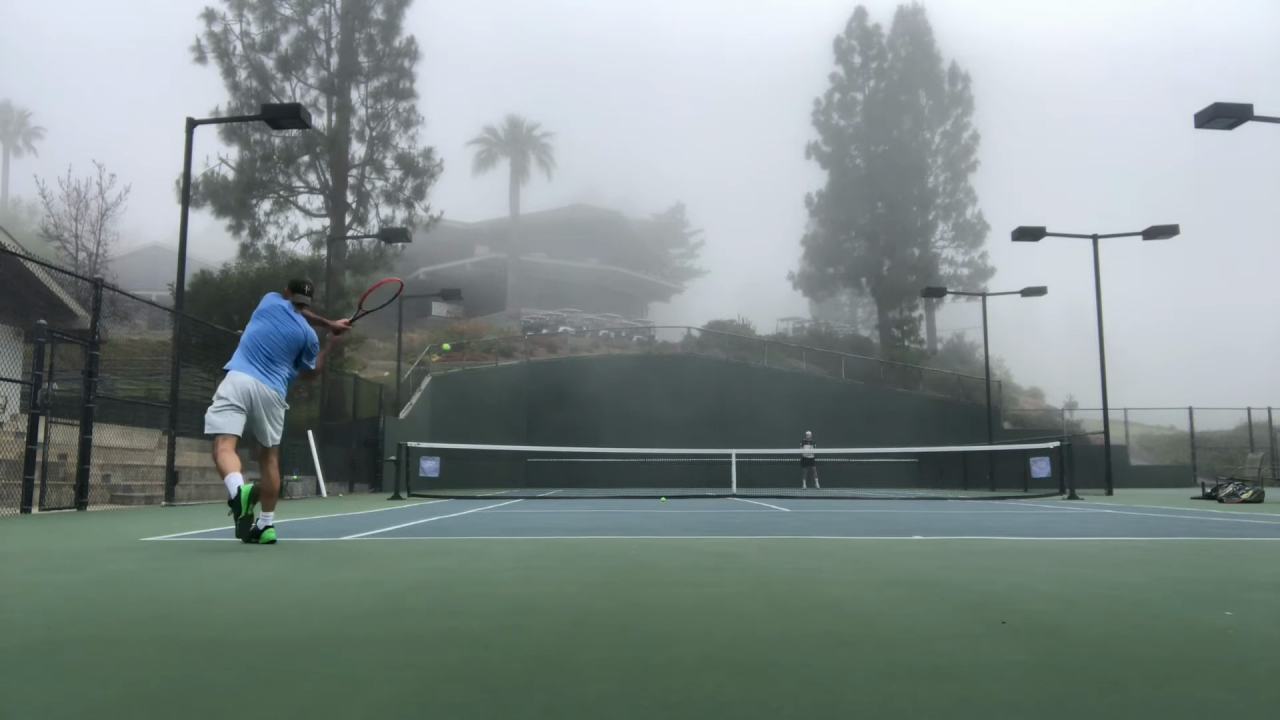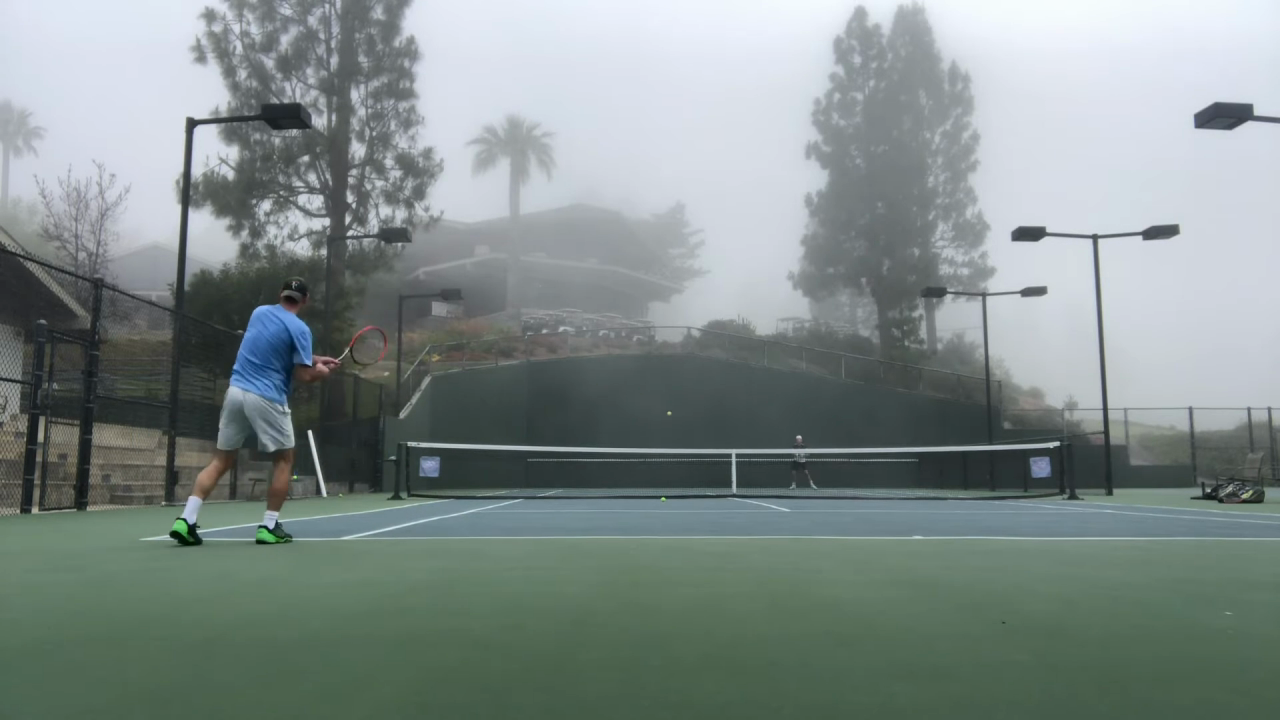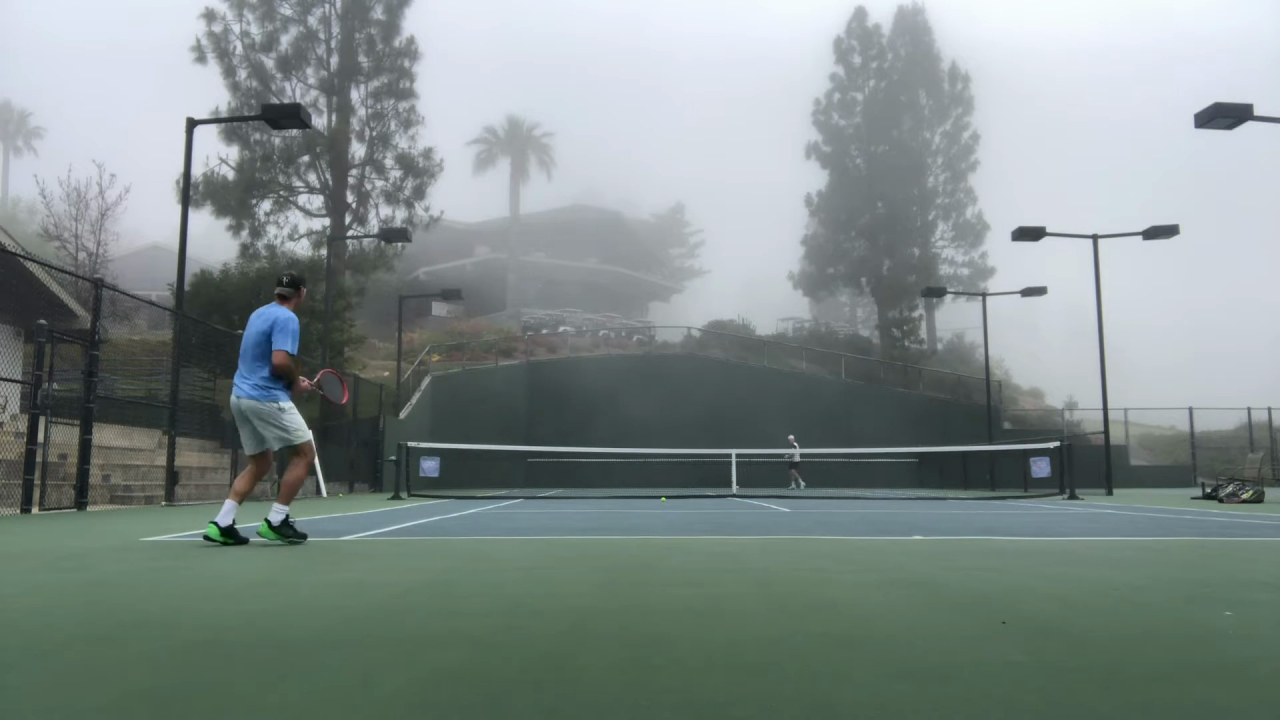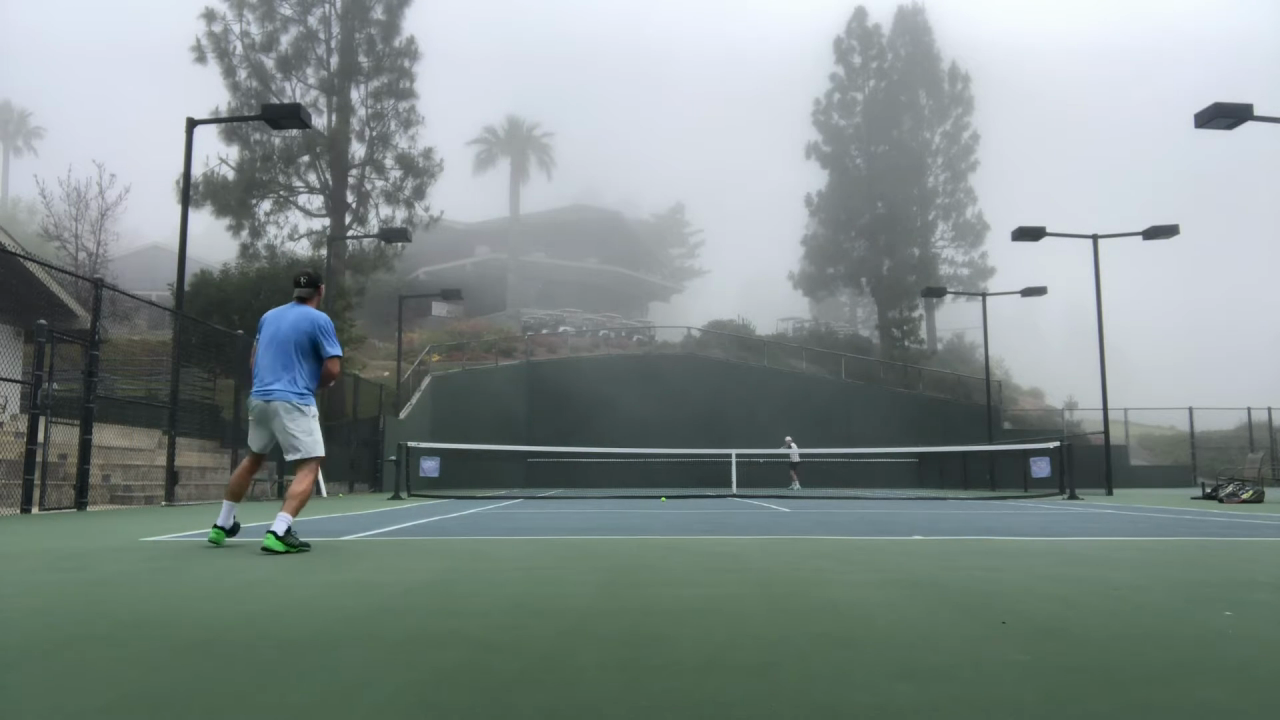
dt=0.4s
person 1, frame 1
left shoulder: (270, 300)
right shoulder: (309, 335)
right elbow: (309, 375)
left wrist: (328, 323)
right wrist: (328, 343)
left hip: (238, 380)
right hip: (271, 392)
left knee: (224, 448)
right knee: (268, 458)
left ankle: (239, 492)
right ankle: (266, 526)
person 1, frame 2
left shoulder: (260, 312)
right shoulder: (300, 328)
right elbow: (304, 376)
left wrist: (315, 360)
right wrist: (321, 372)
left hip: (236, 393)
right hip: (267, 399)
left knee: (222, 461)
right knee: (283, 460)
left ankle: (186, 521)
right ankle: (269, 526)
person 1, frame 3
left shoulder: (257, 315)
right shoulder: (287, 320)
right elbow: (279, 362)
left wrist: (291, 379)
right wrist: (295, 382)
left hip: (241, 398)
right hip: (267, 399)
left knee: (259, 464)
right knee: (304, 454)
left ankle: (221, 523)
right ankle: (278, 518)
person 1, frame 4
left shoulder: (269, 316)
right shoulder: (320, 321)
left elbow: (254, 362)
right elbow: (332, 370)
right wrist: (317, 384)
left hip: (259, 398)
right hip: (294, 401)
left knee: (253, 459)
right knee: (308, 470)
left ankle: (223, 524)
right ankle: (278, 533)
